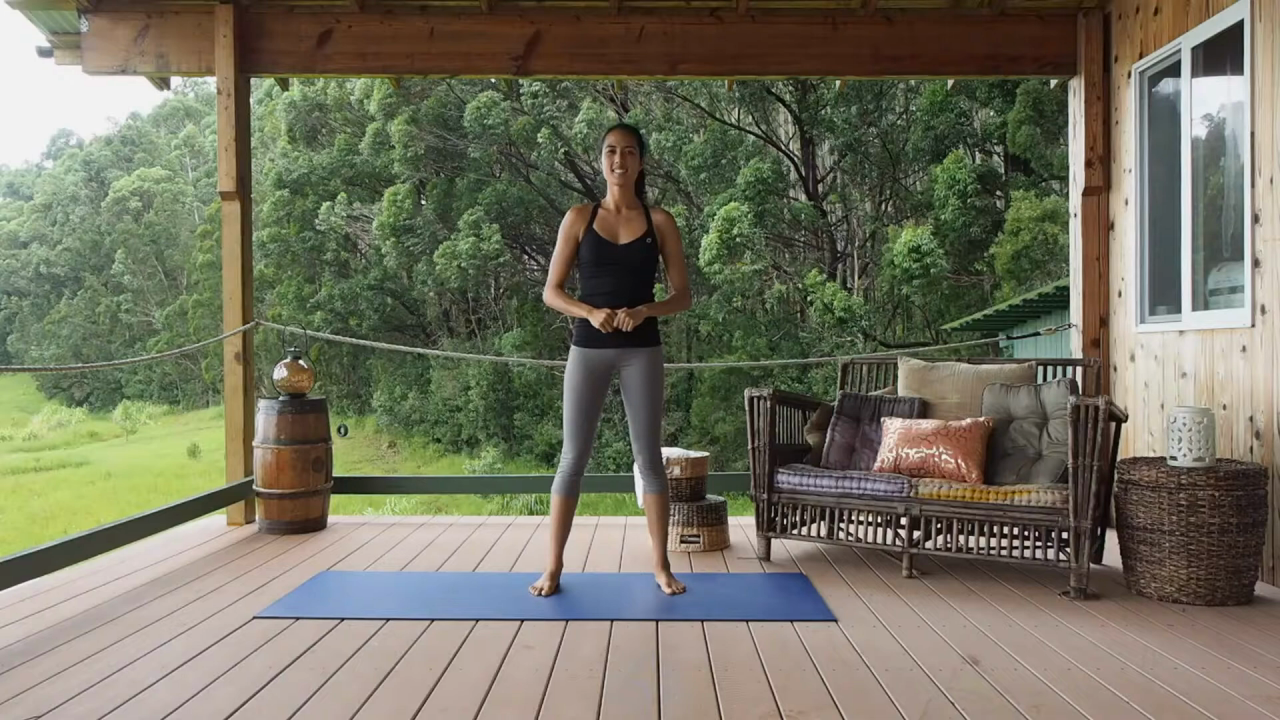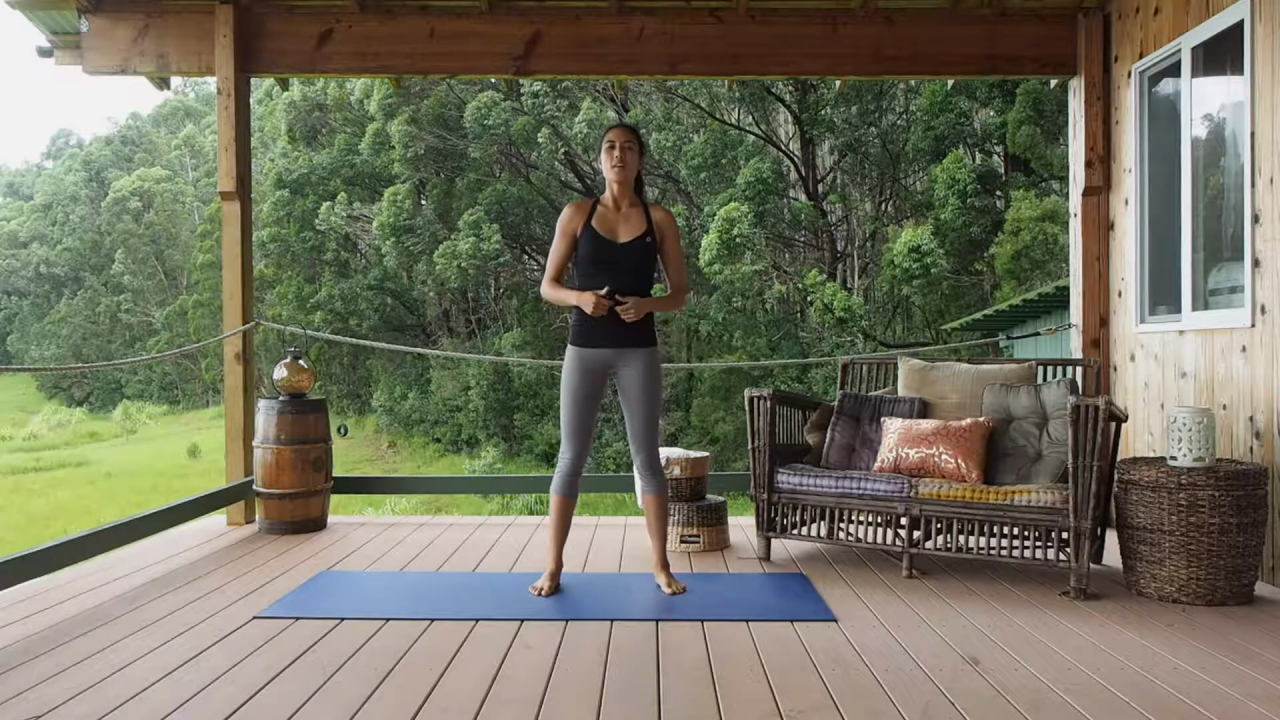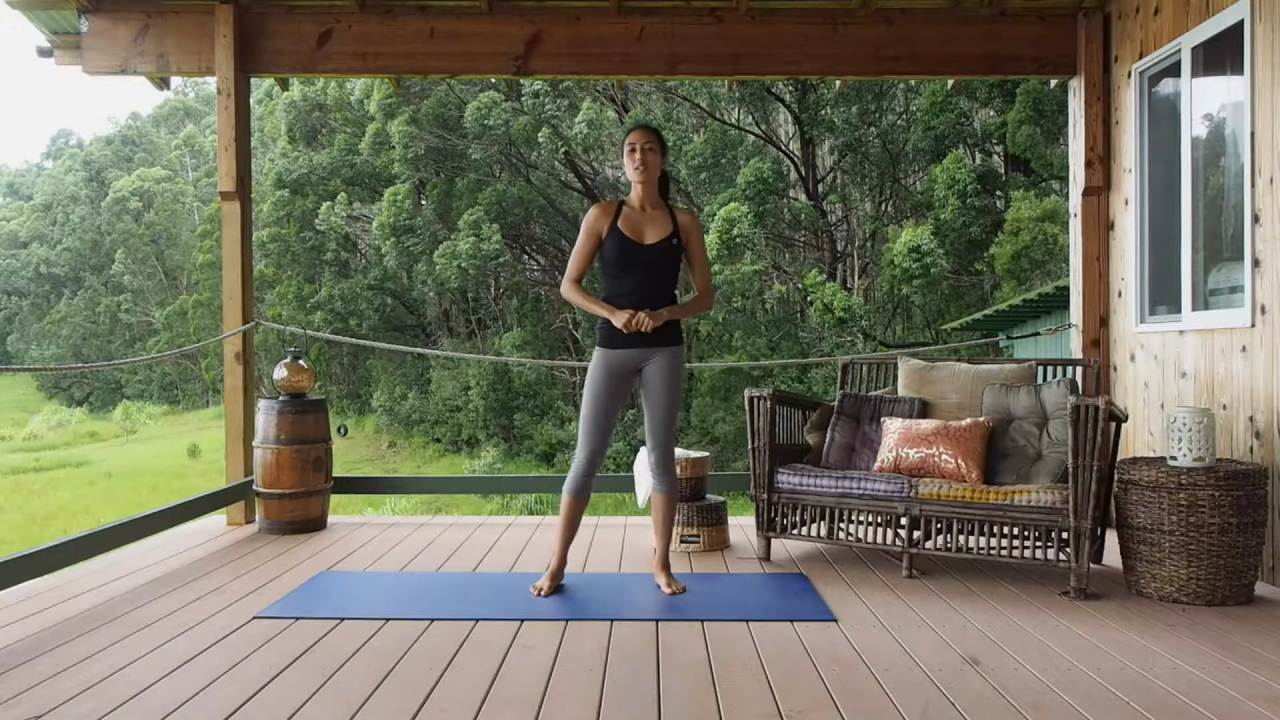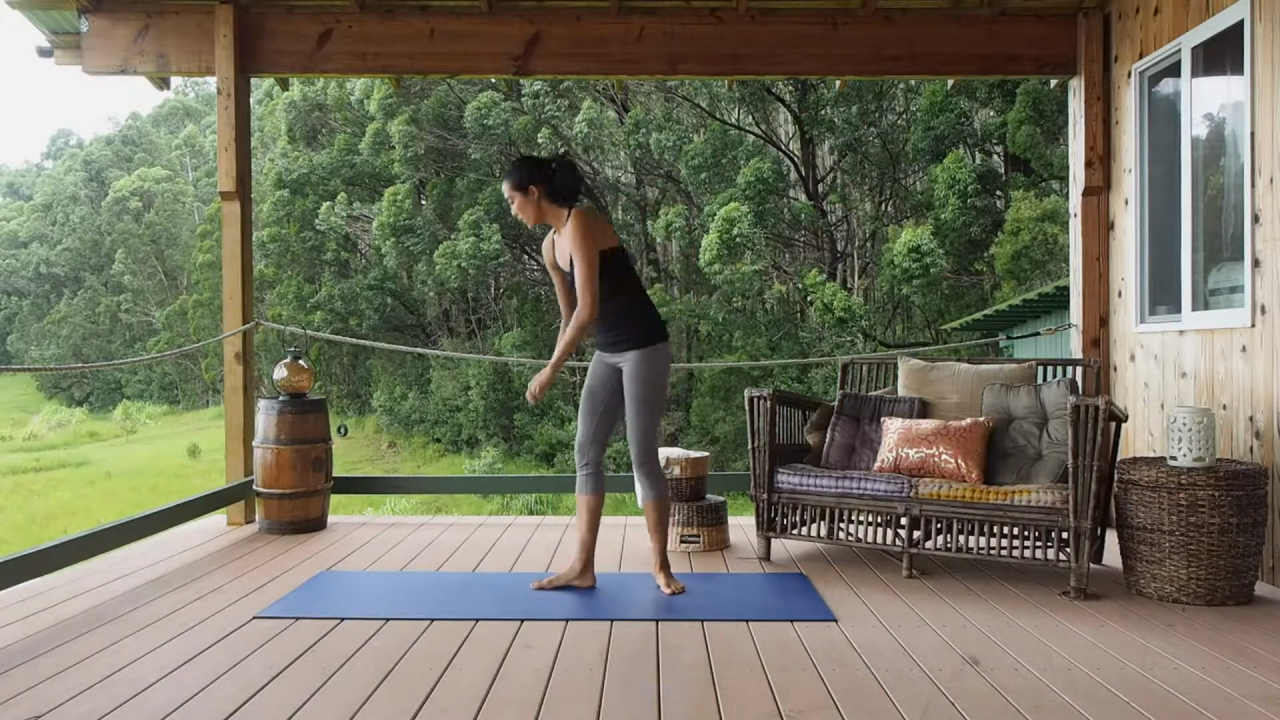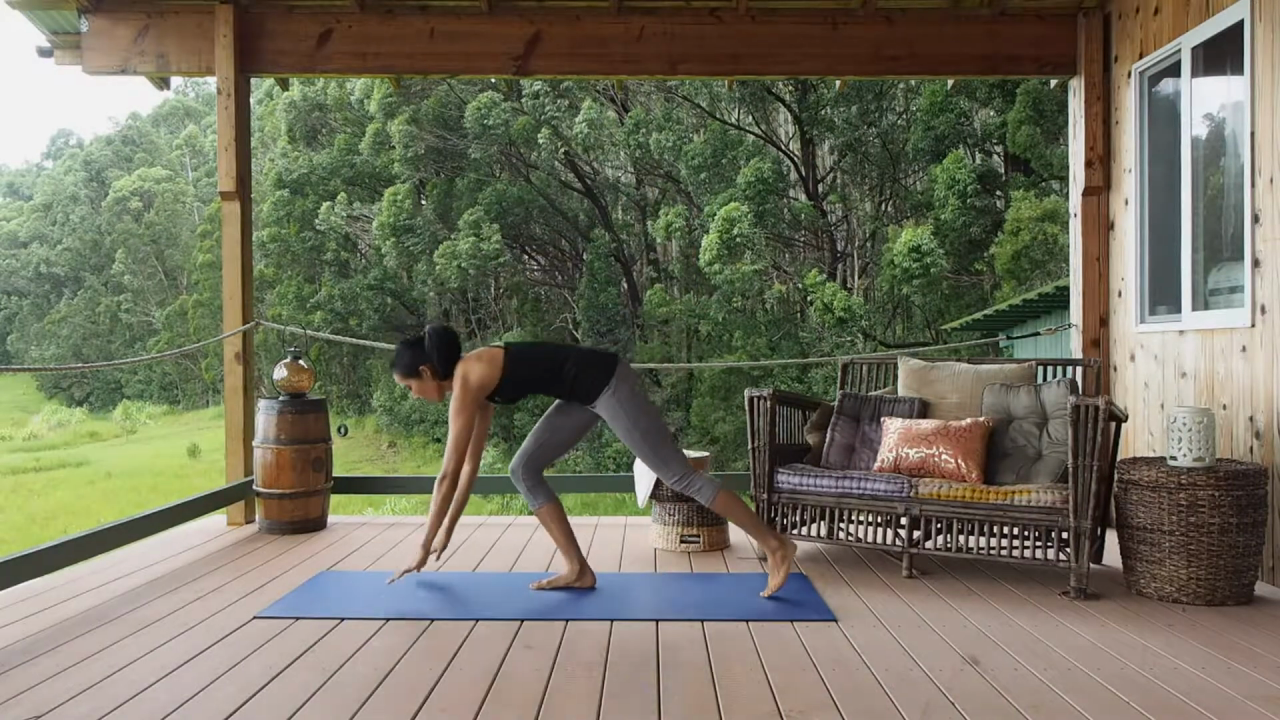
dt=1s
person 1, frame 1
left shoulder: (659, 222)
right shoulder: (579, 218)
left elbow: (683, 296)
right elbow: (551, 292)
left wrist: (644, 310)
right wrist: (589, 312)
left hip: (642, 350)
right hip: (588, 348)
left knee: (648, 456)
right knee: (573, 457)
left ankle: (661, 565)
right ankle: (553, 565)
person 1, frame 2
left shoulder: (659, 219)
right shoulder: (576, 214)
left elbow: (679, 293)
right elbow: (548, 285)
left wrist: (647, 303)
right wrist: (579, 297)
left hip: (638, 349)
right hip: (585, 347)
left knee: (646, 456)
right knee: (571, 457)
left ankle: (660, 565)
right ankle: (554, 564)
person 1, frame 3
left shoulder: (684, 221)
right shoulder: (603, 215)
left elbow: (705, 295)
right elbow: (570, 285)
left wrist: (664, 313)
right wrist: (613, 313)
left hip: (664, 350)
right hip: (612, 348)
left knee: (661, 455)
right knee: (588, 454)
left ankle: (661, 564)
right ankle: (557, 564)
person 1, frame 4
left shoulder: (583, 223)
right shoulder: (550, 245)
left elbow: (589, 307)
right elbow: (569, 312)
left wrist: (551, 369)
right wrist: (555, 365)
left hip: (643, 346)
right hip: (608, 352)
left knee: (643, 457)
right knee: (586, 452)
left ankle: (661, 564)
right ankle: (582, 567)
person 1, frame 5
left shoulder: (466, 380)
right shoulder: (474, 378)
left elbow: (448, 474)
right elbow: (469, 465)
left wrist: (424, 547)
right wrist: (446, 532)
left hip: (607, 384)
right hip: (587, 391)
left knee: (679, 474)
right knee: (523, 469)
left ankle: (775, 546)
right ankle: (578, 569)
